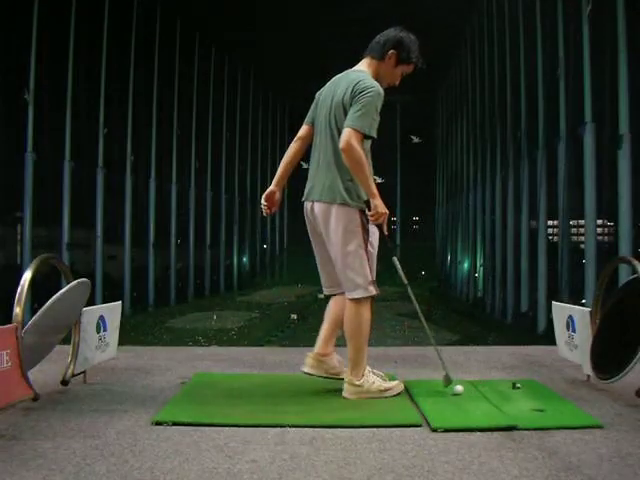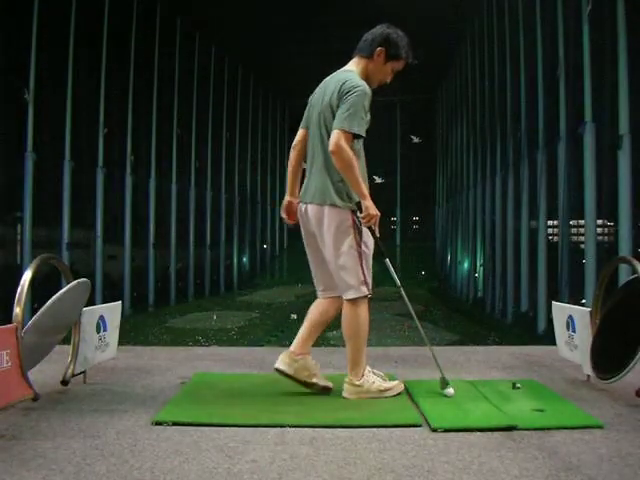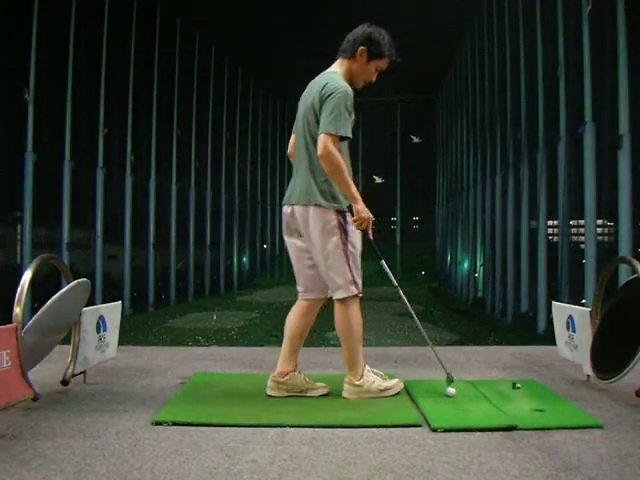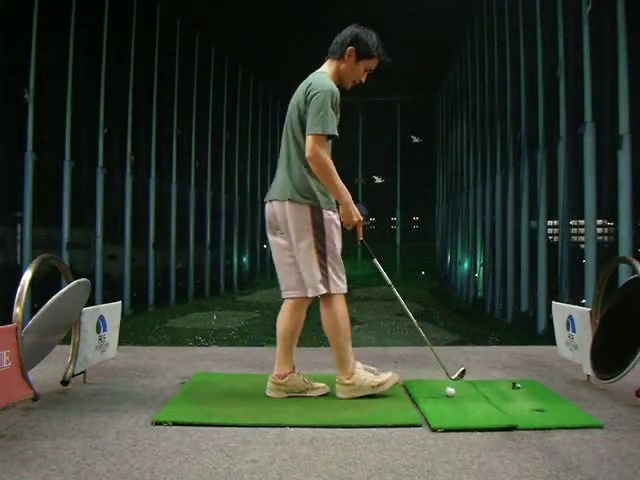
dt=0.2s
person 1, frame 1
left shoulder: (331, 85)
right shoulder: (369, 89)
left elbow: (301, 139)
right elbow: (348, 145)
left wrist: (276, 185)
right wrist: (375, 197)
left hip: (315, 200)
right hip: (345, 203)
left knee: (343, 287)
right knee: (359, 290)
left ankle: (322, 354)
right ankle: (357, 377)
person 1, frame 2
left shoulder: (325, 85)
right shoulder: (357, 88)
left elbow: (299, 144)
right elbow: (338, 146)
left wrist: (292, 194)
right wrist: (366, 198)
left hip: (312, 202)
right hip: (339, 205)
left knee: (333, 290)
right knee: (355, 290)
left ankle: (296, 356)
right ankle: (357, 378)
person 1, frame 3
left shoulder: (314, 86)
right shoulder: (339, 89)
left elbow: (294, 149)
right elbow: (326, 150)
right wrist: (357, 201)
left hip: (297, 203)
right hip: (324, 207)
left knee: (312, 294)
right knee: (346, 291)
left ankle: (284, 373)
right ankle: (357, 378)
person 1, frame 4
left shoulder: (308, 86)
right shoulder: (325, 89)
right elbow: (315, 153)
left wrist: (334, 199)
right wrist: (347, 202)
left hip: (282, 201)
right hip: (305, 204)
left knee: (298, 293)
right knee: (330, 289)
left ankle: (283, 374)
right ankle: (349, 376)
